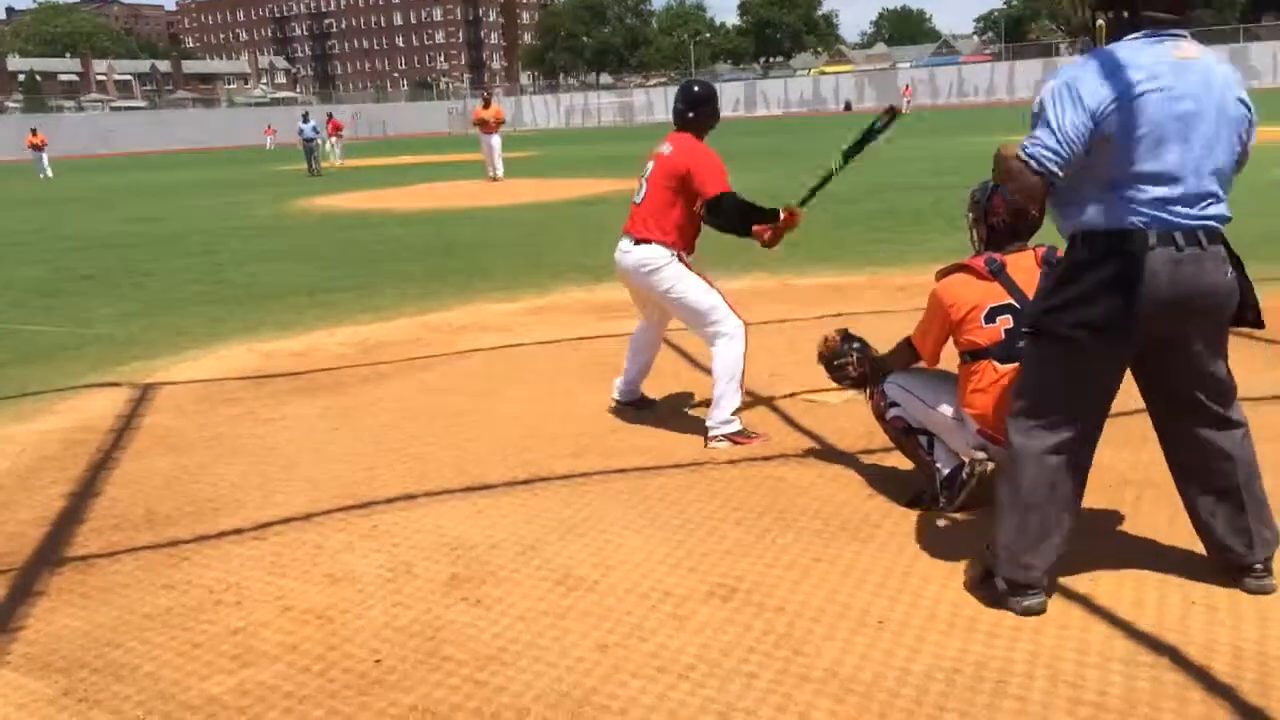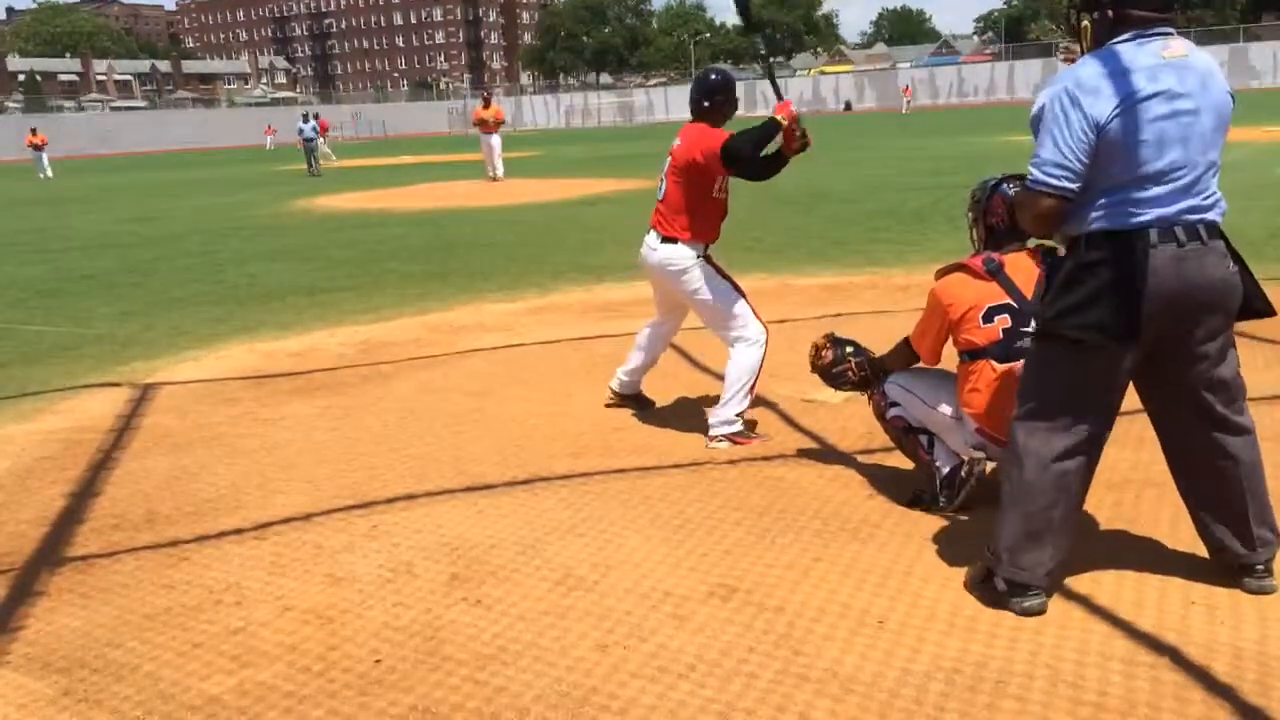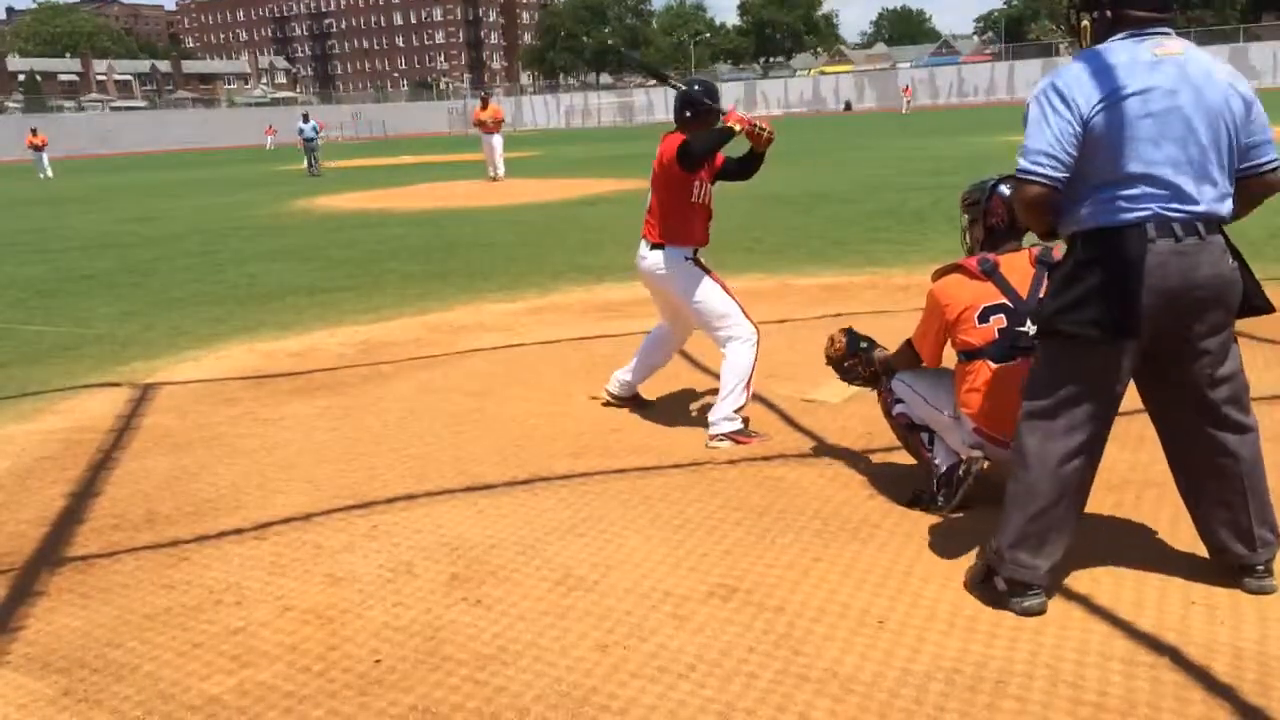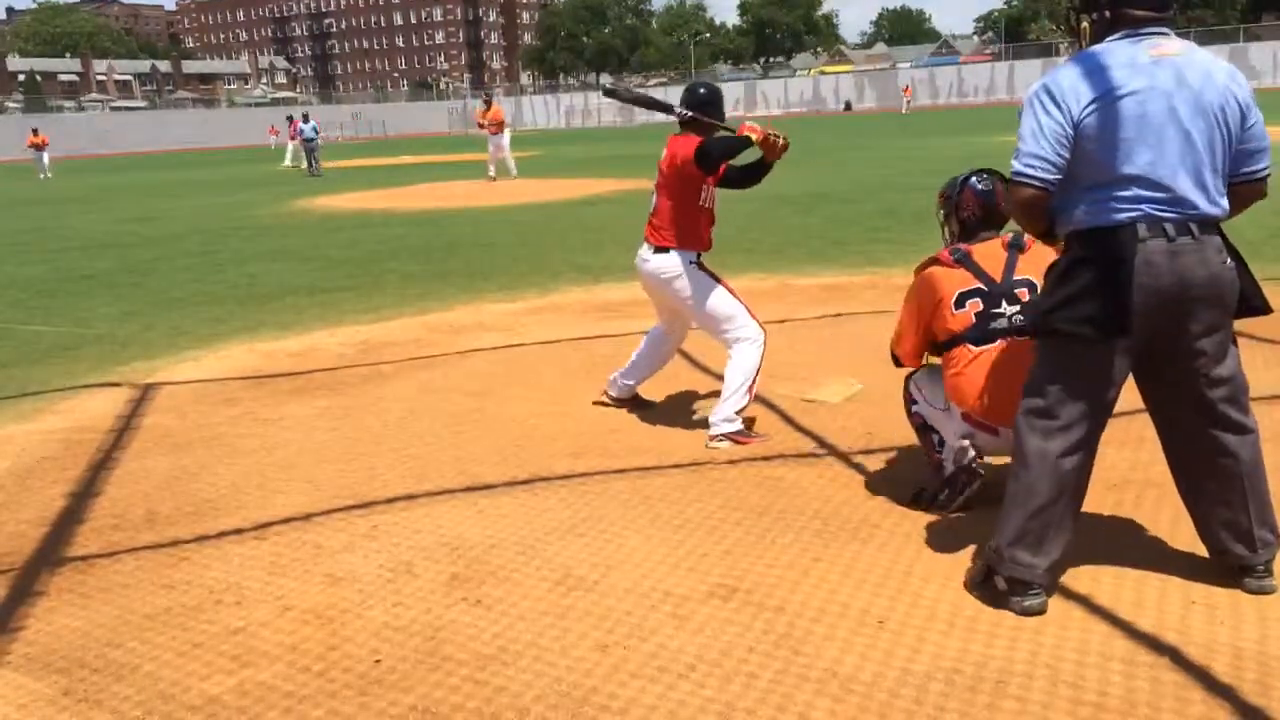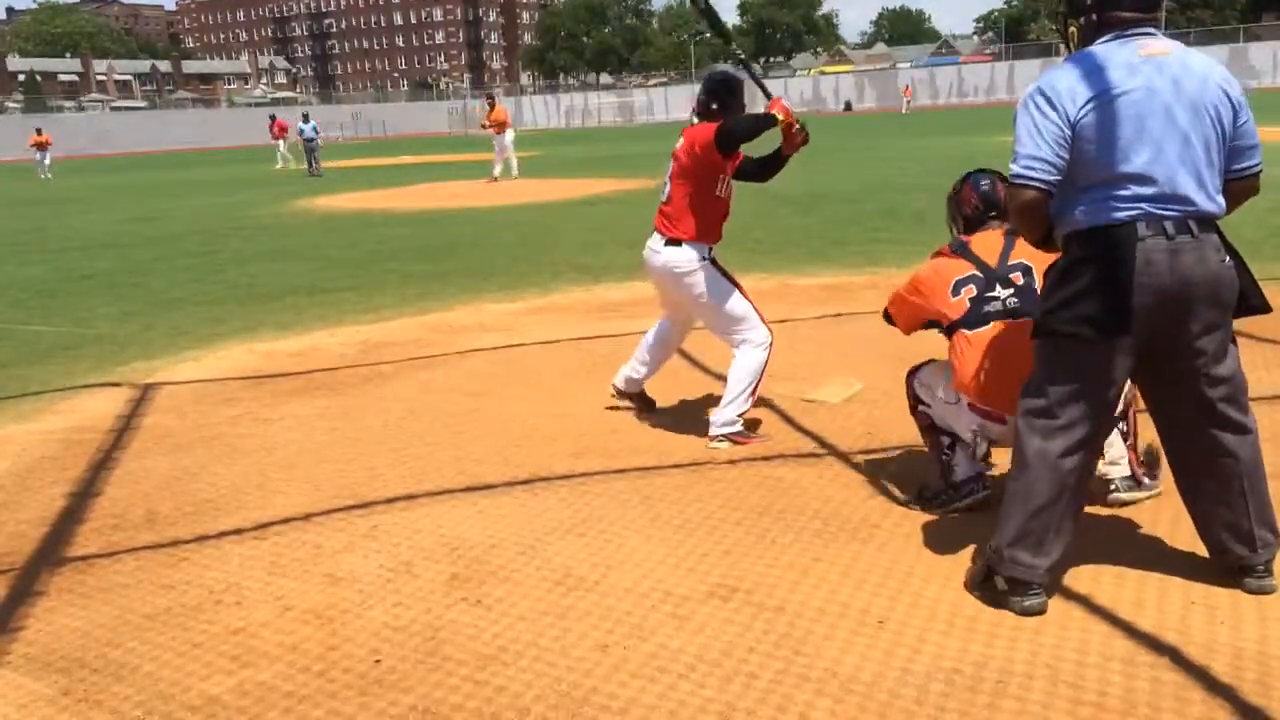
dt=0.4s
person 1, frame 1
left shoulder: (1088, 77)
right shoulder: (1229, 79)
left elbow: (1029, 186)
left wrist: (1005, 164)
left hip: (1110, 272)
right hip: (1205, 266)
left knee: (1046, 426)
right knee: (1210, 417)
left ankle: (1017, 575)
person 1, frame 2
left shoulder: (1082, 84)
right shoulder: (1211, 74)
left elbow: (1042, 209)
left wrist: (1029, 218)
left hip: (1115, 272)
right hip: (1205, 264)
left knee: (1053, 425)
right knee: (1216, 419)
left ankle: (1018, 575)
person 1, frame 3
left shoulder: (1076, 78)
right shoulder: (1225, 76)
left elbow: (1032, 194)
left wrist: (1055, 230)
left hip: (1114, 269)
right hip: (1206, 264)
left knee: (1058, 423)
right knee: (1218, 417)
left ankle: (1019, 574)
person 1, frame 4
left shoulder: (1071, 80)
right shoulder: (1225, 75)
left elbow: (1027, 195)
left wrist: (1055, 231)
left hip: (1109, 269)
right hip: (1203, 264)
left knee: (1056, 422)
right knee: (1218, 416)
left ankle: (1019, 572)
person 1, frame 5
left shoulder: (1064, 82)
right shoulder: (1215, 74)
left elbow: (1027, 197)
left wrist: (1048, 239)
left hip: (1108, 268)
right hip: (1202, 263)
left knee: (1057, 422)
right knee: (1217, 415)
left ankle: (1019, 572)
person 2, frame 1
left shoulder: (668, 147)
right shoulder: (698, 155)
left elbow: (710, 211)
right elbow: (726, 209)
left wrist: (755, 228)
right wrist: (777, 217)
left hip: (628, 252)
right hip: (656, 259)
left knee: (653, 322)
right knee: (728, 330)
left ankle: (626, 392)
right ankle: (722, 427)
person 2, frame 2
left shoulder: (694, 136)
right shoulder: (702, 137)
left elbow: (754, 169)
right elbow: (738, 152)
left wrist: (786, 150)
right wrist: (778, 119)
left hip: (656, 248)
right hip: (683, 256)
left knee: (665, 321)
right knee: (750, 335)
left ankle: (624, 387)
right ankle: (725, 426)
person 2, frame 3
left shoulder: (698, 151)
right shoulder: (674, 146)
left elbow: (739, 171)
right elbow: (692, 155)
left wrist: (758, 147)
right wrist: (730, 128)
left hip: (656, 256)
right hip: (672, 260)
left knee: (676, 326)
right knee: (741, 334)
left ankle: (621, 387)
right ankle: (724, 425)
person 2, frame 4
left shoulder: (685, 151)
right shoulder: (684, 149)
left elbow: (739, 178)
right elbow: (712, 154)
left wrist: (768, 157)
right wrist: (748, 136)
left hip: (651, 259)
right hip: (675, 264)
left knee: (673, 328)
right knee: (749, 336)
left ankle: (621, 388)
right ankle: (724, 427)
person 2, frame 5
left shoulder: (704, 142)
right shoulder: (701, 137)
left elbow: (758, 172)
right elbow: (733, 132)
left wrist: (788, 148)
right wrist: (775, 115)
left hip: (659, 251)
right hip: (687, 258)
left knee: (675, 322)
right knee: (755, 338)
left ankle: (628, 385)
right ankle: (725, 427)
person 3, frame 1
left shoulder: (955, 286)
left elbow: (911, 354)
left wrist: (871, 368)
left hip: (987, 433)
left knee: (887, 388)
left ankle: (948, 472)
person 3, frame 2
left shoulder: (955, 285)
left elbow: (911, 355)
left wrist: (870, 368)
left hip: (989, 433)
left knee: (890, 388)
left ankle: (950, 471)
person 3, frame 3
left shoulder: (951, 286)
left elbow: (915, 357)
left wrist: (879, 362)
left hip: (989, 435)
left knee: (897, 386)
left ankle: (948, 469)
person 3, frame 4
left shoulder: (934, 276)
right shoulder: (1044, 255)
left elbow: (904, 356)
left hip: (982, 425)
left knee: (920, 385)
left ankle: (955, 474)
person 3, frame 5
left shoulder: (938, 269)
right shoulder: (1044, 248)
left elbow: (893, 315)
left hip: (985, 419)
left knee: (922, 378)
left ankle: (963, 479)
right ankle: (1122, 476)
